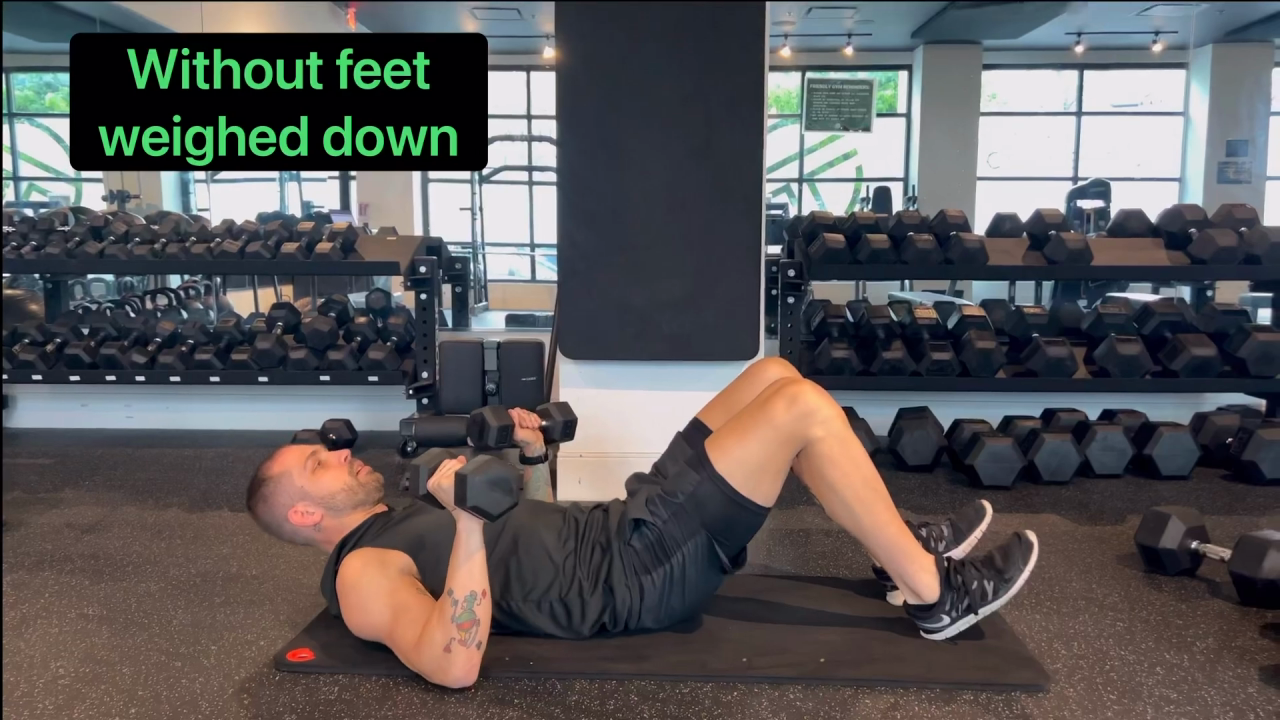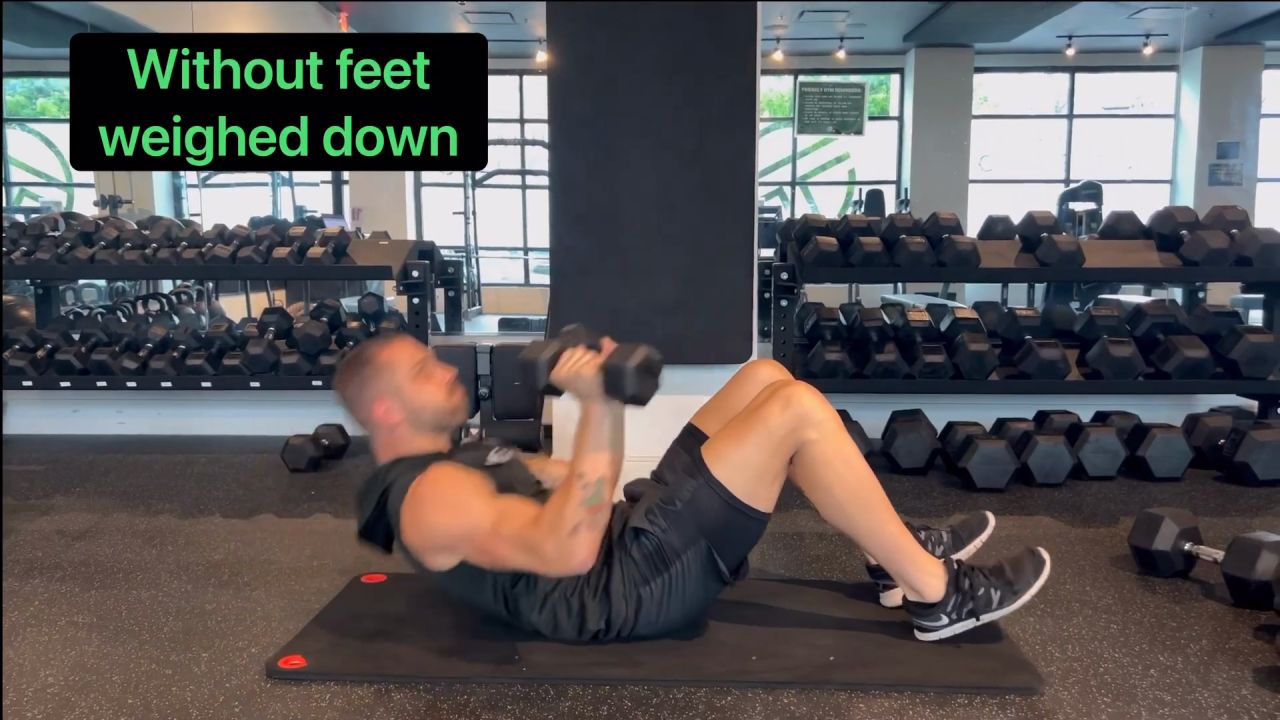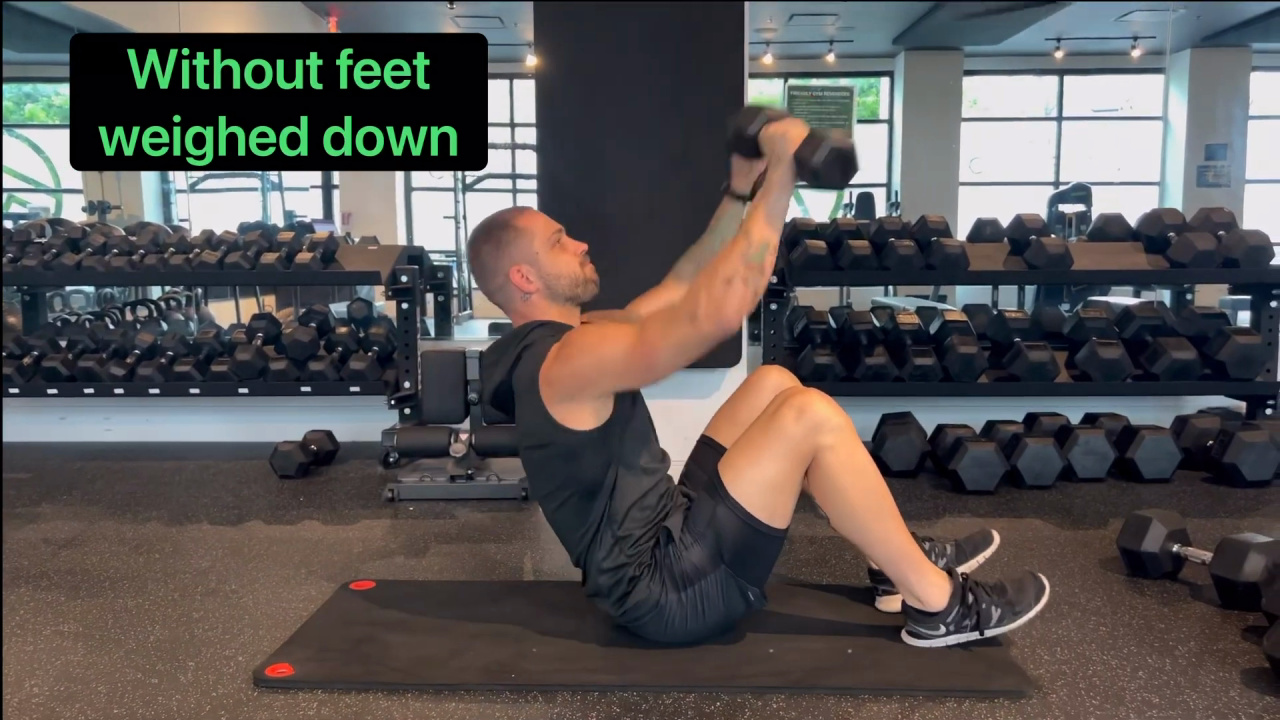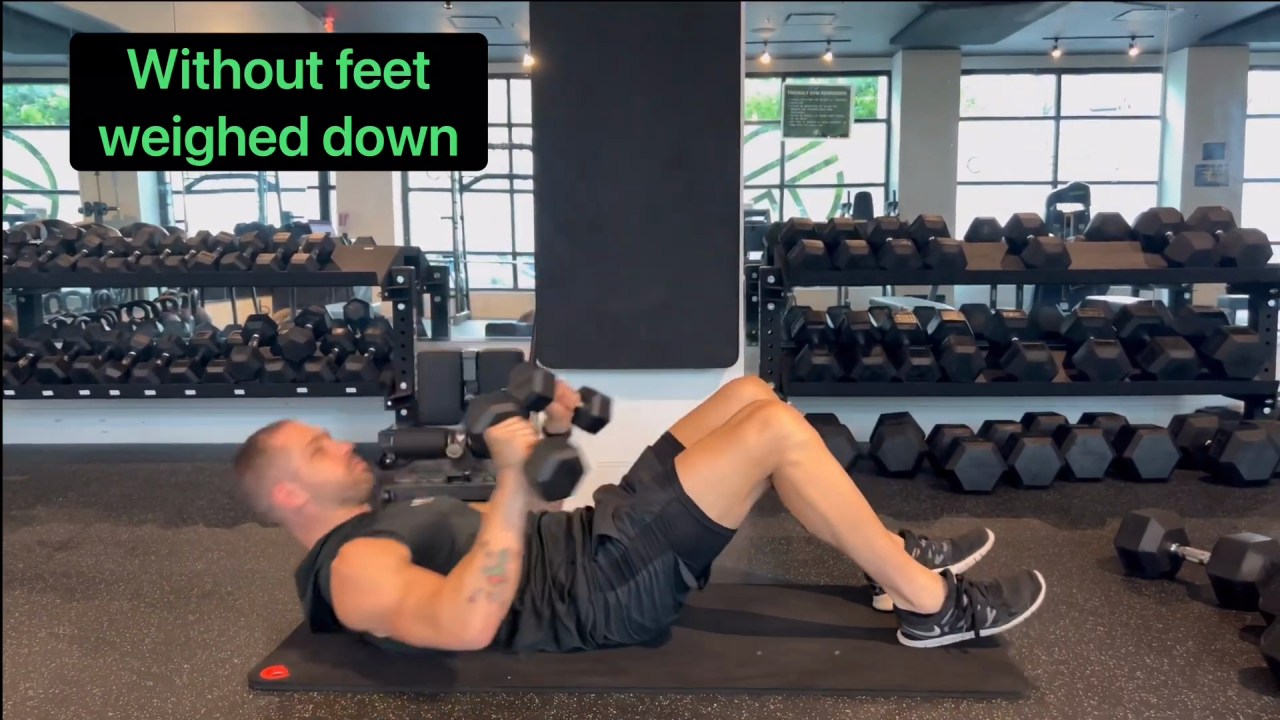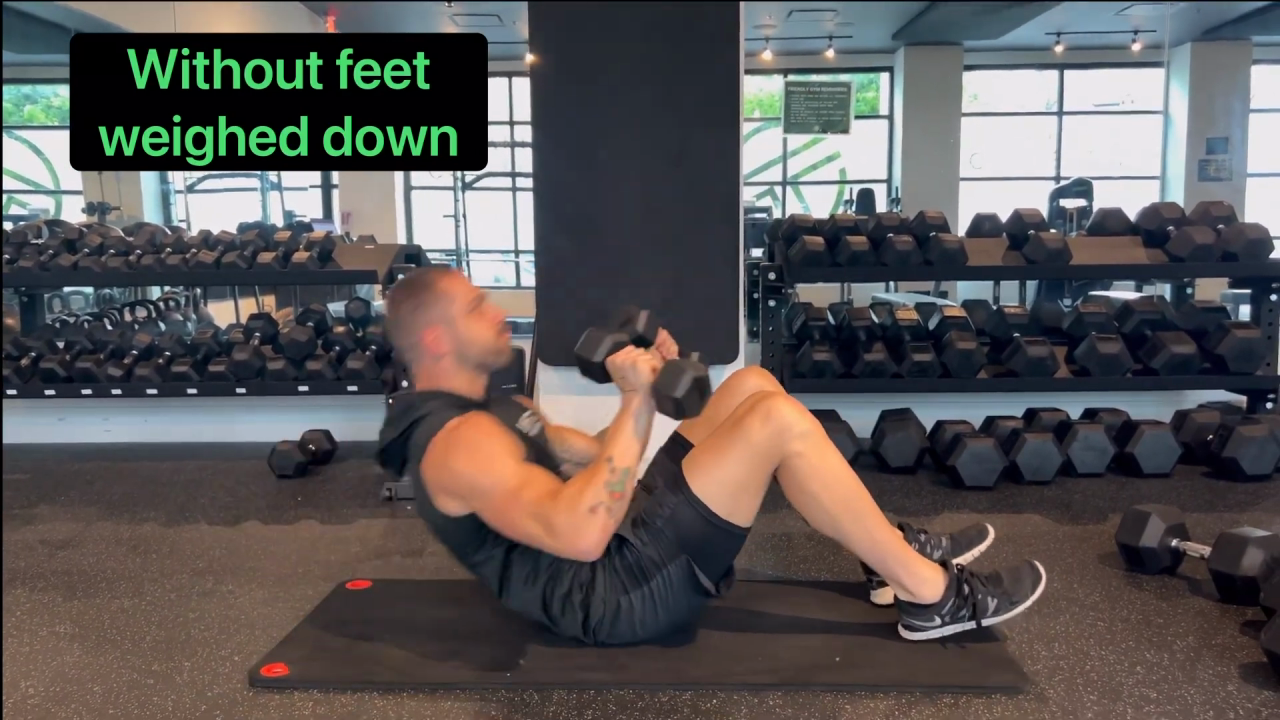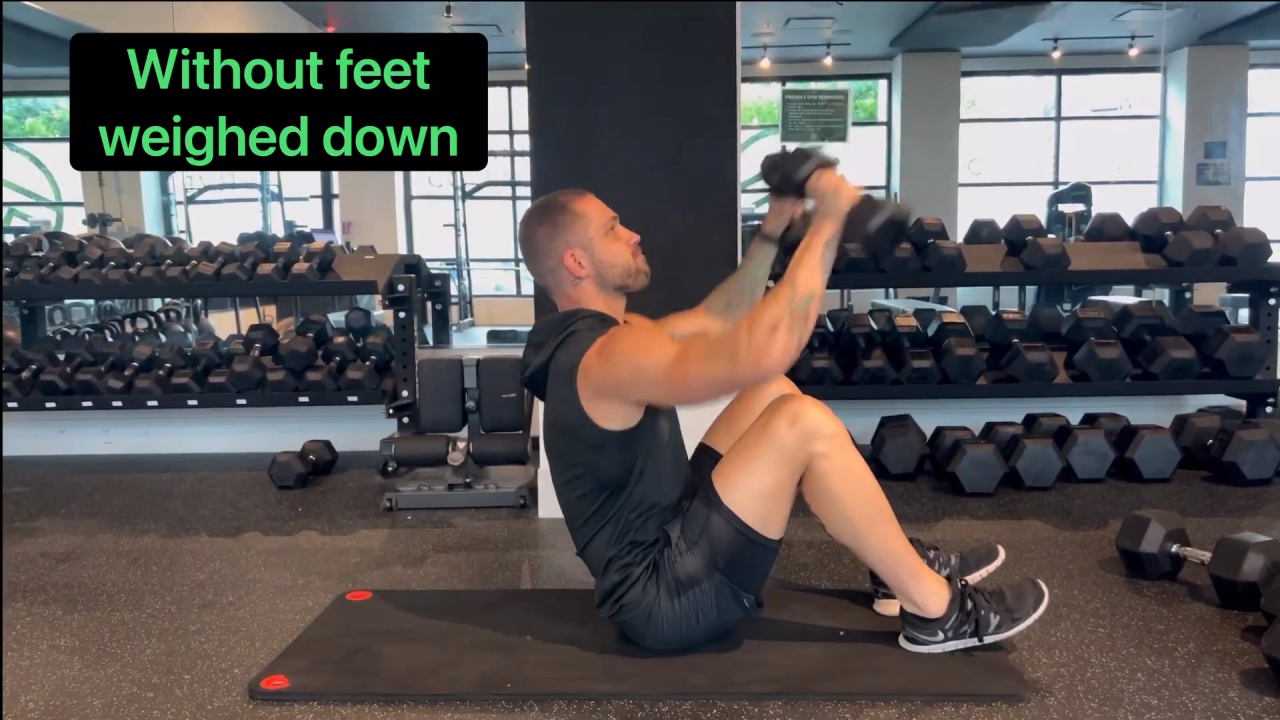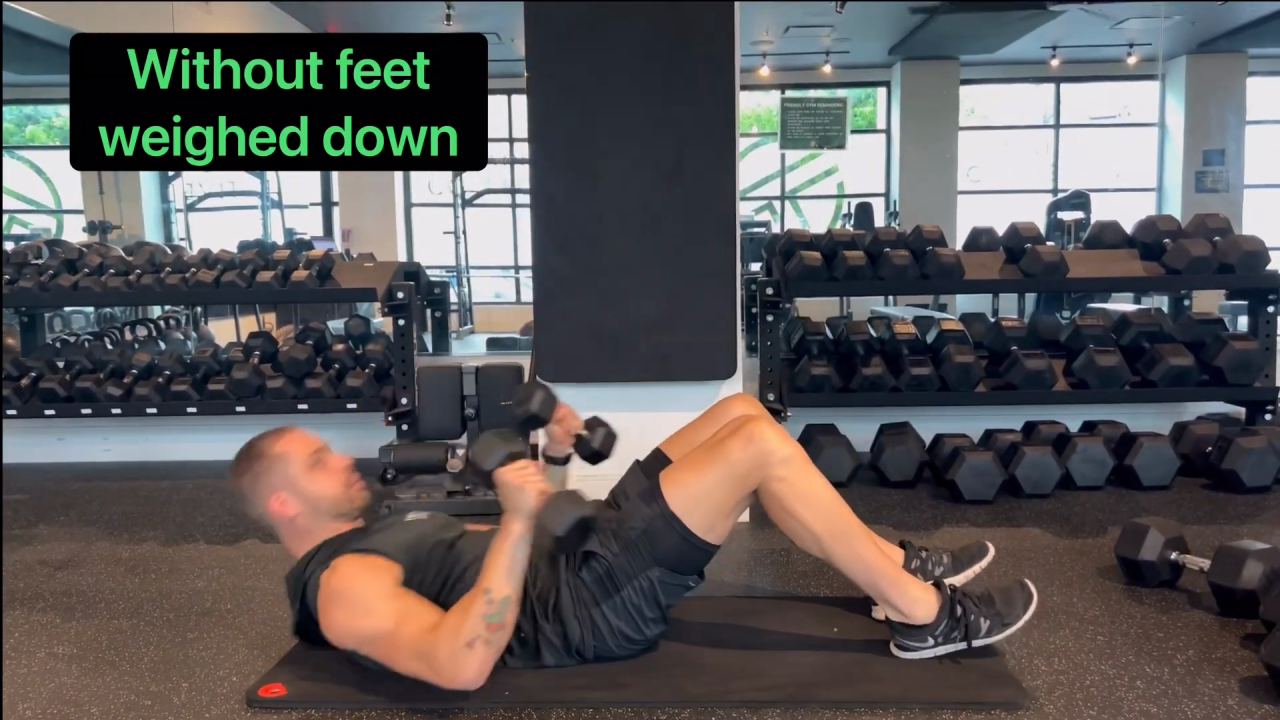
dt=0.7s
person 1, frame 1
left shoulder: (398, 528)
right shoulder: (364, 573)
right elbow: (456, 665)
left wrist: (530, 457)
right wrist: (467, 518)
left hip: (621, 528)
right hip: (640, 572)
left knee: (772, 375)
right knee: (803, 407)
left ankle: (900, 544)
right ankle: (935, 593)
person 1, frame 2
left shoulder: (453, 466)
right shoulder: (430, 499)
right elbow: (570, 549)
left wrist: (599, 403)
right wrist: (596, 408)
left hip: (641, 532)
right hip: (644, 583)
left knee: (764, 379)
right knee: (797, 409)
left ankle: (896, 554)
right ankle: (937, 594)
person 1, frame 3
left shoulder: (570, 338)
right shoulder: (572, 360)
left elbow: (682, 291)
right elbow: (725, 309)
left wrist: (740, 188)
right wrist: (780, 174)
left hip: (672, 543)
right hip: (671, 591)
left knee: (774, 386)
right knee: (812, 419)
left ankle: (899, 563)
right ankle: (936, 603)
person 1, frame 4
left shoulder: (377, 525)
right shoulder: (355, 571)
right elbow: (471, 621)
left wrist: (550, 435)
right wrist: (512, 472)
left hip: (599, 532)
right hip: (613, 589)
left knee: (750, 394)
right knee: (776, 429)
left ankle: (896, 554)
right ankle: (930, 604)
person 1, frame 5
left shoulder: (477, 412)
right shoulder: (457, 443)
left elbow: (588, 457)
right elbow: (579, 532)
left wrist: (641, 378)
right wrist: (638, 396)
left hip: (630, 538)
right hip: (622, 595)
left knee: (749, 387)
right knee: (778, 422)
left ankle: (896, 553)
right ankle: (934, 593)
person 1, frame 6
left shoulder: (601, 334)
right shoulder: (611, 355)
left elbow: (718, 321)
right elbow: (763, 352)
left wrist: (772, 231)
right wrist: (828, 222)
left hip: (670, 547)
right hip: (664, 595)
left knee: (776, 397)
right knee: (805, 423)
left ankle: (901, 566)
right ankle: (935, 612)
person 1, frame 7
left shoulder: (377, 536)
right shoulder: (344, 586)
right elbow: (467, 664)
left wrist: (546, 461)
right wrist: (516, 520)
left hip: (590, 555)
right hip: (598, 604)
left knee: (740, 412)
right knee: (761, 445)
left ankle: (897, 565)
right ankle: (928, 615)
